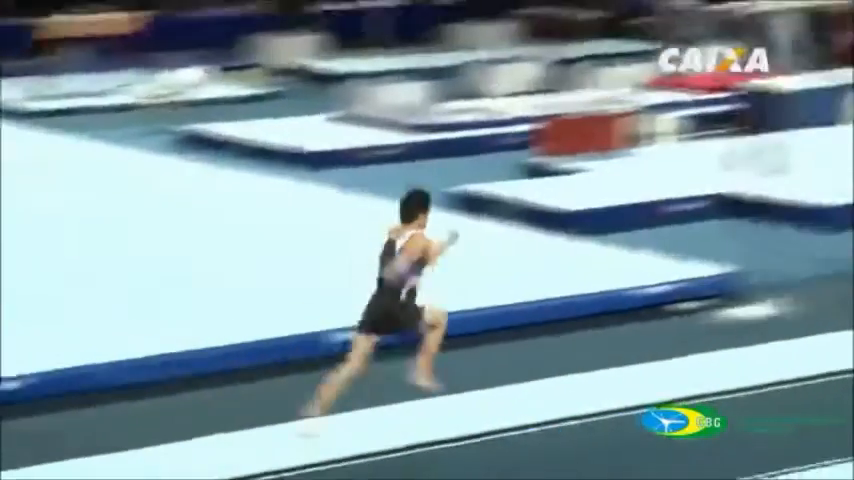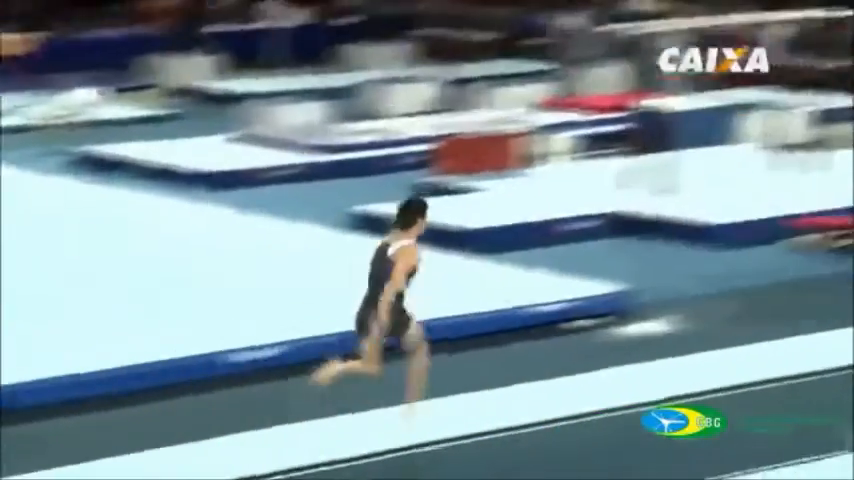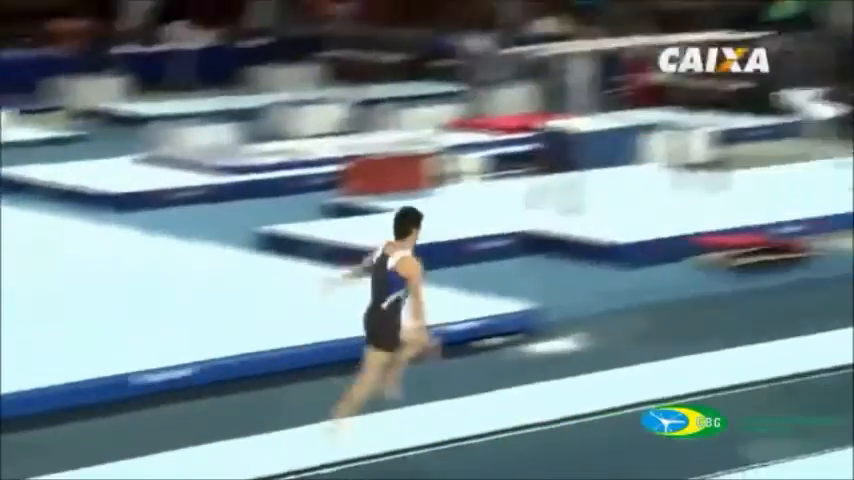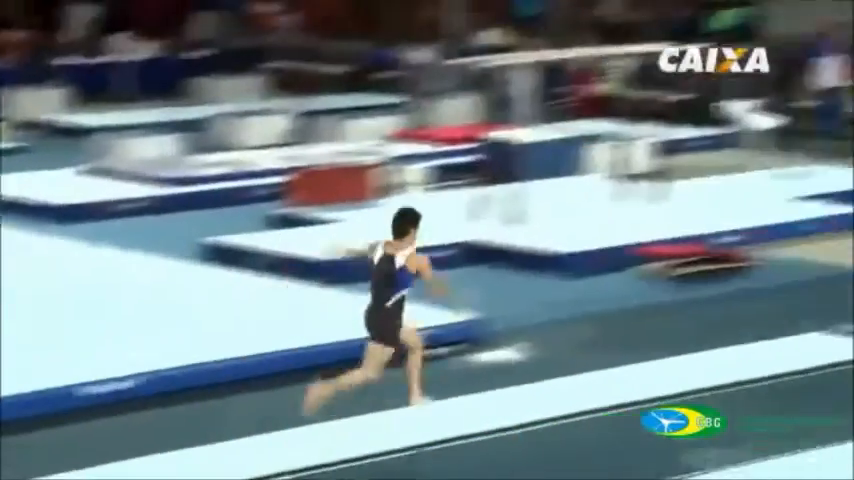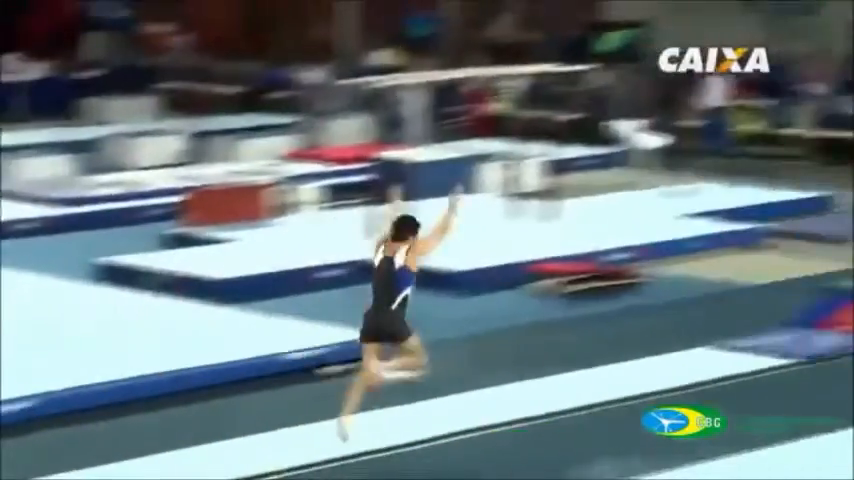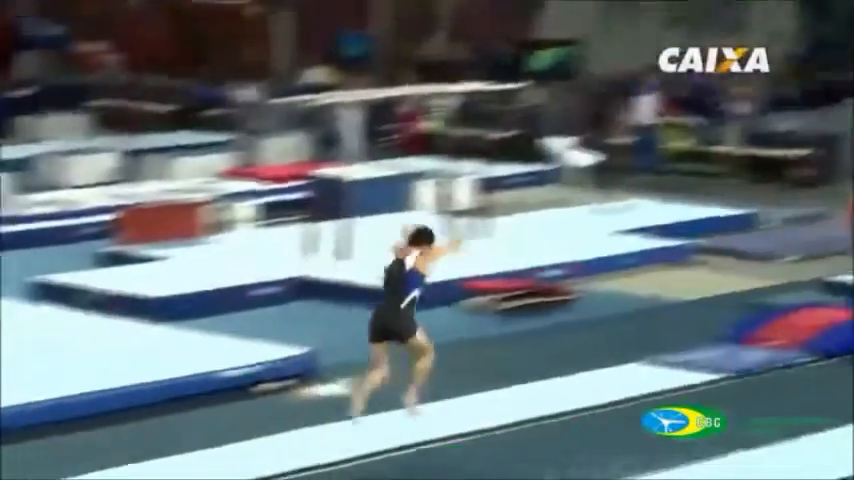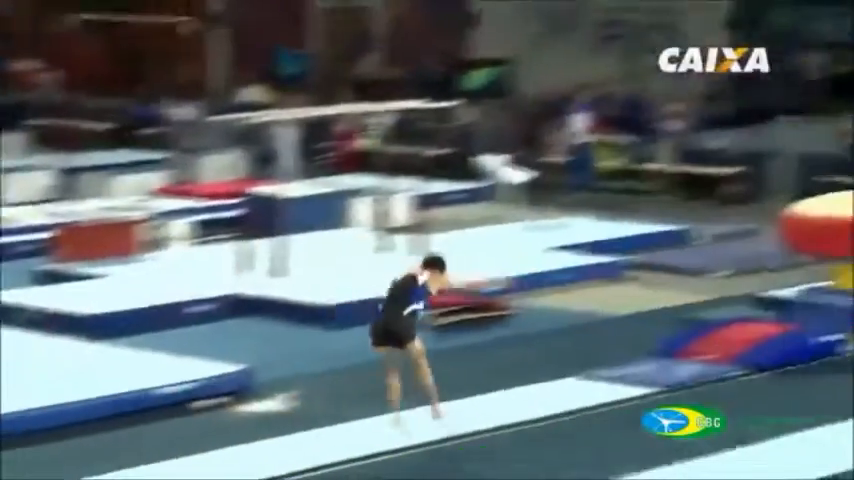
dt=0.1s
person 1, frame 1
left shoulder: (391, 235)
right shoulder: (419, 242)
right elbow: (400, 263)
left wrist: (441, 246)
left hip: (376, 307)
right hip: (401, 310)
left knee: (352, 366)
right knee: (440, 319)
left ankle: (313, 415)
right ankle: (422, 373)
person 1, frame 2
left shoulder: (385, 243)
right shoulder: (409, 254)
right elbow: (392, 288)
right wrist: (381, 324)
left hip: (366, 310)
right hip: (388, 313)
left knee: (370, 369)
right knee: (420, 351)
left ankle: (337, 368)
right ankle: (412, 405)
person 1, frame 3
left shoulder: (382, 250)
right shoulder: (410, 264)
left elbow: (361, 269)
right elbow: (416, 302)
left wrist: (343, 278)
right wrist: (422, 330)
left hip: (373, 317)
right hip: (385, 323)
left knee: (420, 339)
right knee: (369, 379)
left ankle: (389, 378)
right ankle: (338, 424)
person 1, frame 4
left shoulder: (380, 248)
right shoulder: (417, 260)
left elbow: (358, 252)
right elbow: (434, 284)
left wrist: (345, 251)
right wrist: (442, 290)
left hip: (373, 313)
right hip: (387, 320)
left knee: (416, 344)
right knee: (369, 373)
left ankle: (415, 395)
right ankle: (322, 391)
person 1, frame 5
left shoulder: (381, 249)
right shoulder: (413, 253)
left elbow: (389, 232)
right elbow: (441, 231)
left wrist: (395, 203)
right wrist: (452, 205)
left hip: (371, 319)
right hip: (393, 323)
left knee: (367, 372)
right knee: (420, 360)
left ankle: (345, 418)
right ankle: (383, 367)
person 1, frame 6
left shoulder: (397, 255)
right shoulder: (424, 258)
right elbow: (451, 246)
left wrist: (408, 234)
left hip: (378, 319)
right hip: (400, 319)
left knee: (379, 370)
right knee: (427, 353)
left ankle: (358, 401)
right ankle: (412, 394)
person 1, frame 7
left shoulder: (408, 277)
right shoulder: (434, 280)
left hip: (380, 324)
right hip: (401, 325)
left knee: (391, 370)
right knee: (422, 366)
left ankle: (396, 414)
right ankle: (435, 406)
